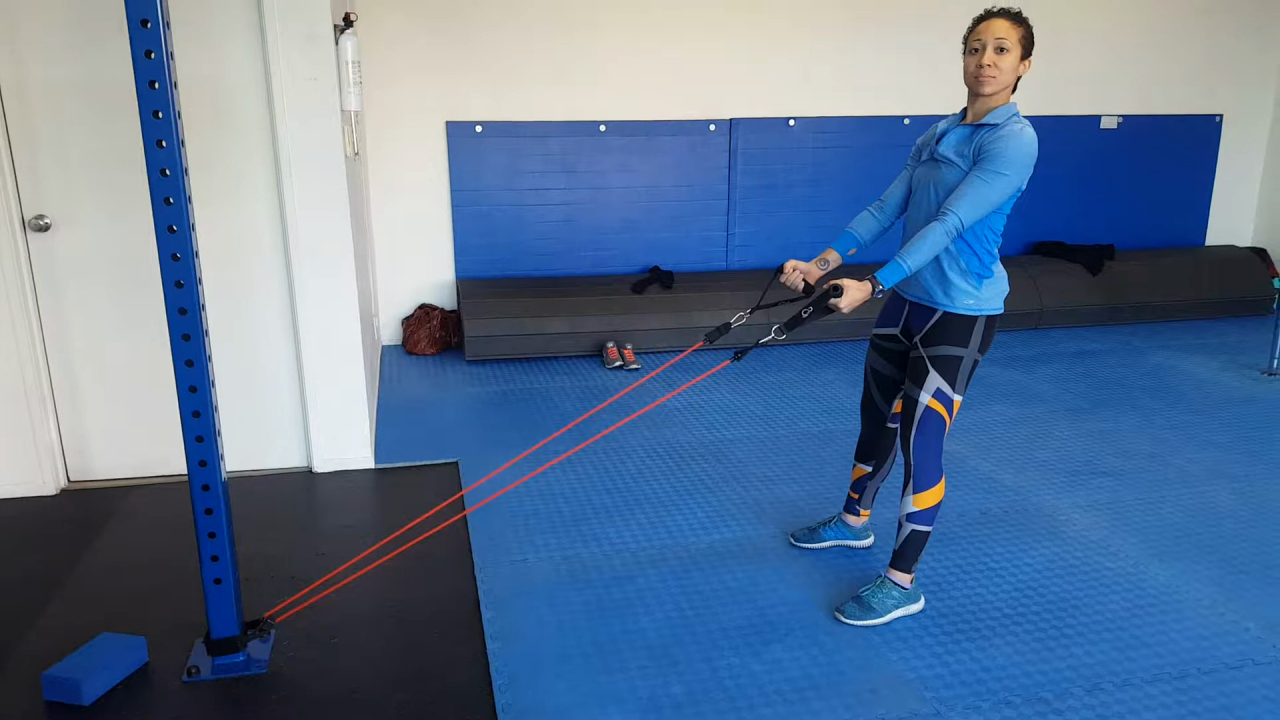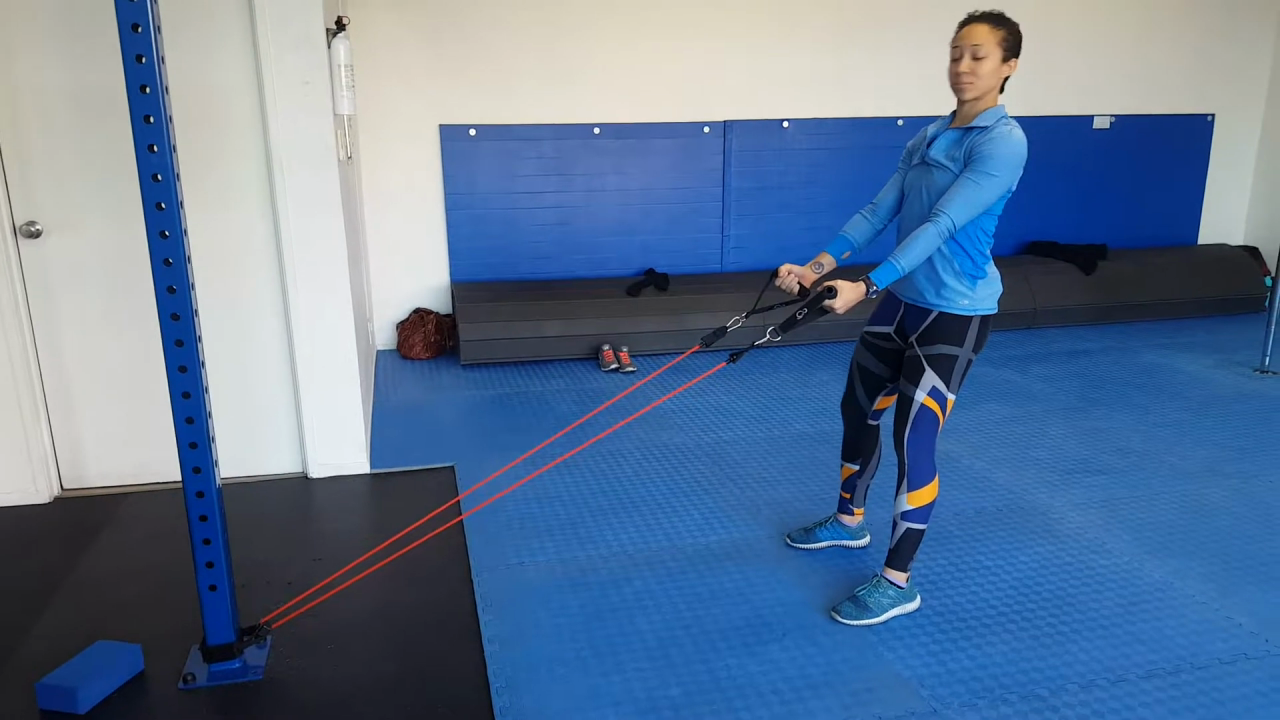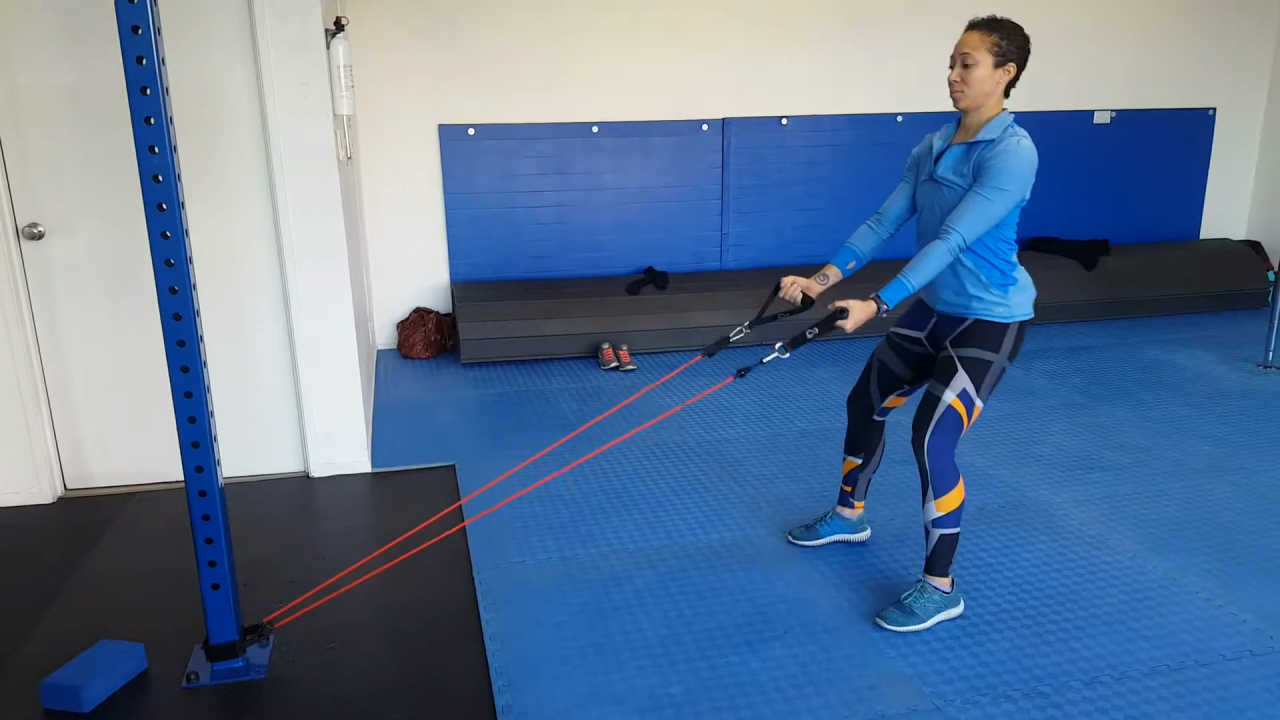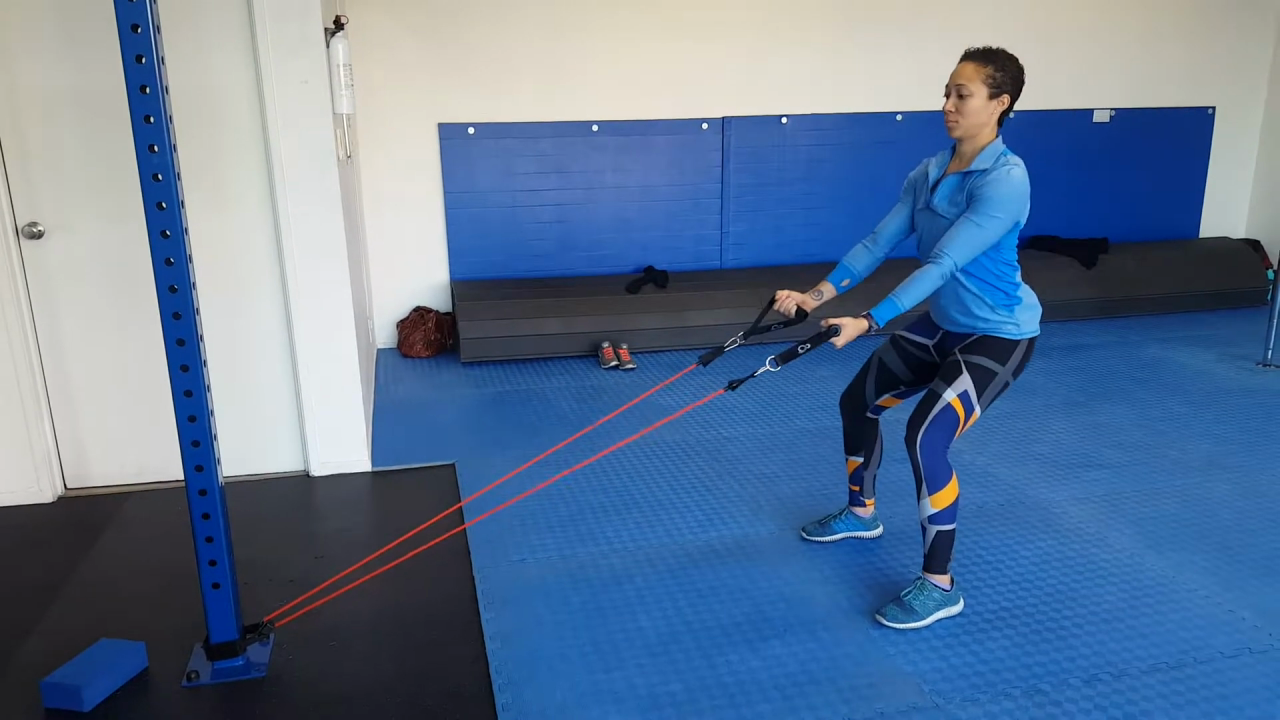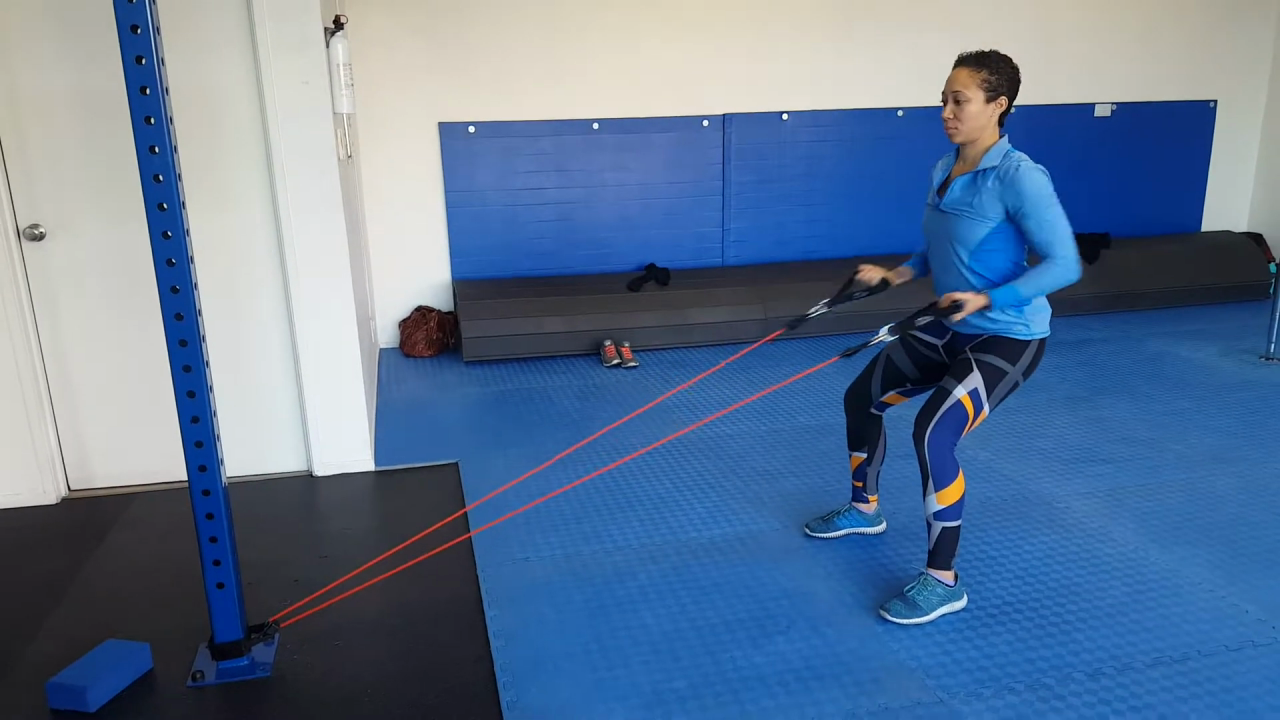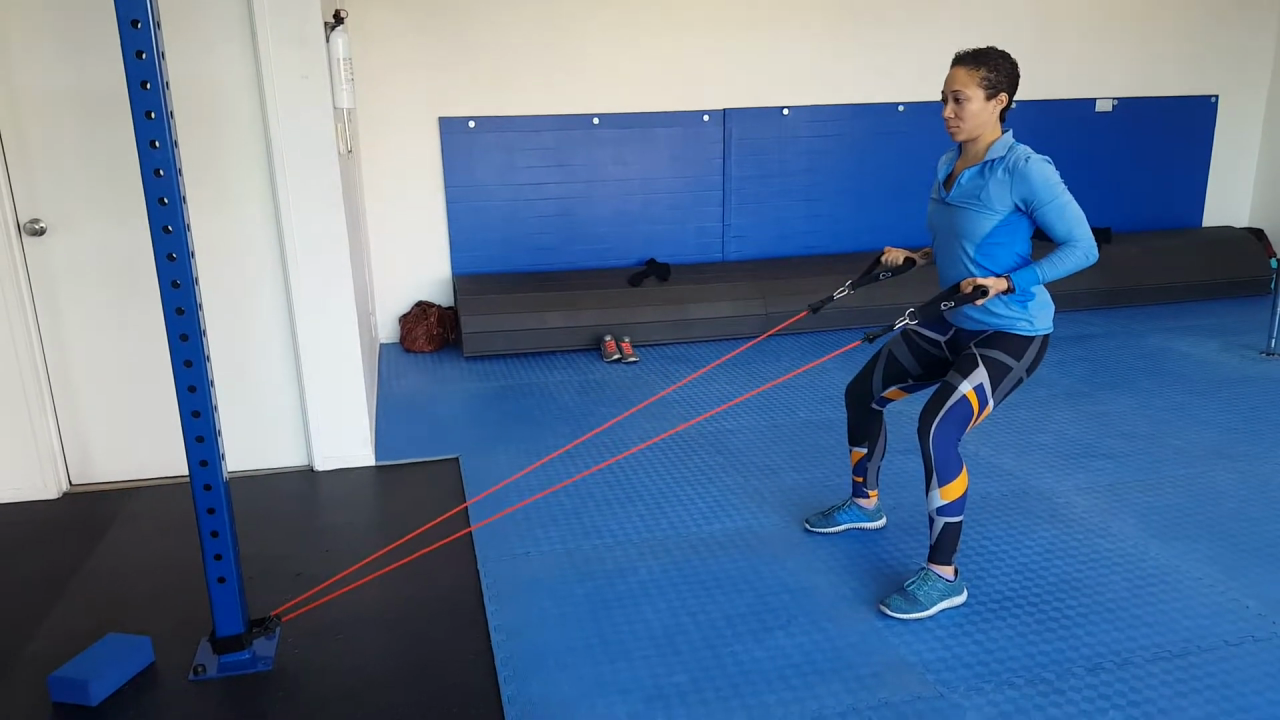
dt=0.5s
person 1, frame 1
left shoulder: (1013, 141)
right shoulder: (936, 135)
left elbow: (948, 225)
right elbow: (885, 209)
left wrist: (870, 286)
right wrist: (822, 263)
left hip: (960, 311)
right hip: (907, 299)
left knee: (920, 436)
right knee: (877, 414)
left ankle: (902, 582)
right ankle: (852, 521)
person 1, frame 2
left shoulder: (1003, 142)
right shoulder: (927, 138)
left elbow: (941, 226)
right elbow: (878, 212)
left wrist: (863, 285)
right wrist: (817, 265)
left hip: (955, 312)
right hip: (901, 300)
left knee: (912, 435)
right knee: (859, 409)
left ankle: (898, 581)
right ankle: (849, 520)
person 1, frame 3
left shoulder: (1012, 154)
right shoulder: (932, 147)
left elbow: (952, 241)
right elbow: (884, 222)
left wrist: (876, 304)
right wrist: (822, 279)
left hip: (990, 320)
right hip: (933, 308)
left knee: (932, 437)
right knee: (865, 402)
left ankle: (939, 586)
right ankle: (850, 514)
person 1, frame 4
left shoulder: (1005, 181)
right shoulder: (928, 173)
left elbow: (941, 265)
right elbow: (878, 243)
left wrist: (867, 322)
right wrist: (816, 295)
left hip: (998, 335)
right hip: (942, 324)
left knee: (925, 437)
right knee: (858, 401)
left ankle: (940, 584)
right ankle: (861, 512)
person 1, frame 5
left shoulder: (1019, 178)
right shoulder: (943, 172)
left elbow: (1065, 265)
left wrist: (985, 299)
right wrist: (898, 273)
left hip: (1009, 336)
right hip: (951, 330)
left knee: (932, 432)
right knee: (861, 397)
left ankle: (943, 581)
right ankle: (864, 508)
person 1, frame 6
left shoulder: (1026, 171)
right shoulder: (947, 166)
left elbow: (1082, 248)
left wrist: (1006, 283)
right wrist: (917, 257)
left hip: (1012, 332)
right hip: (954, 322)
left knee: (937, 428)
right knee: (862, 392)
left ankle: (944, 576)
right ankle: (865, 503)
